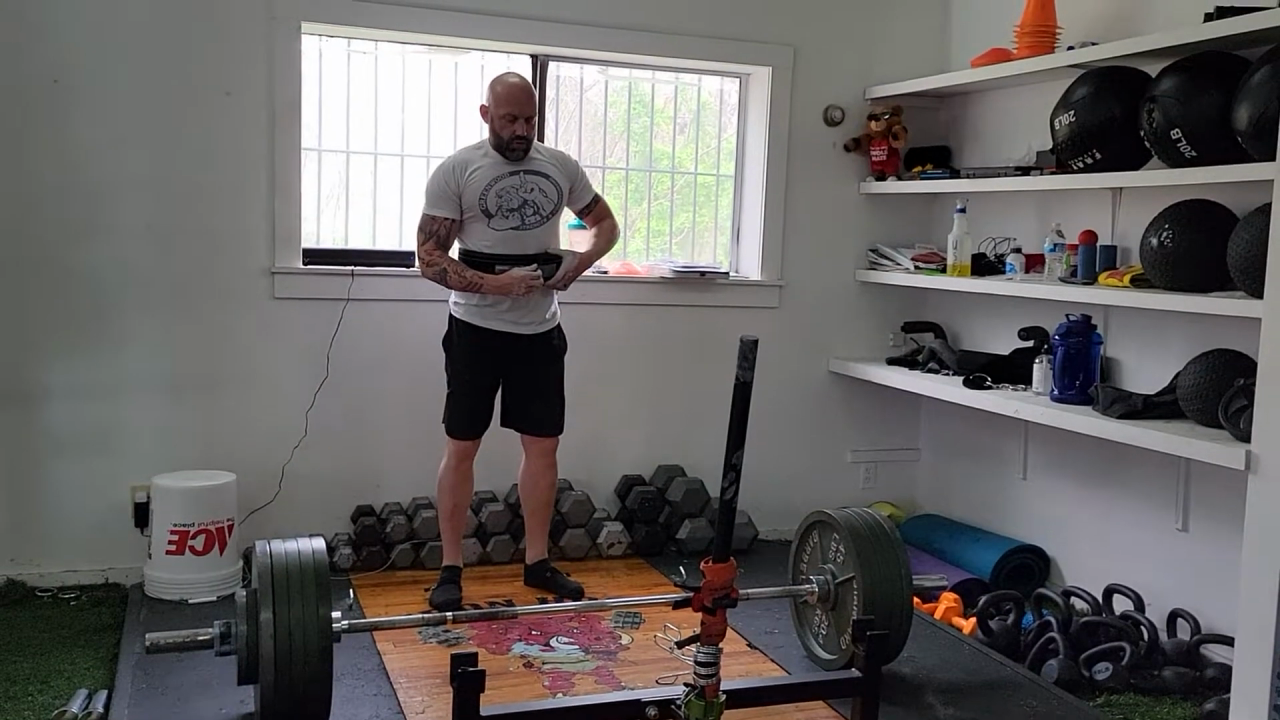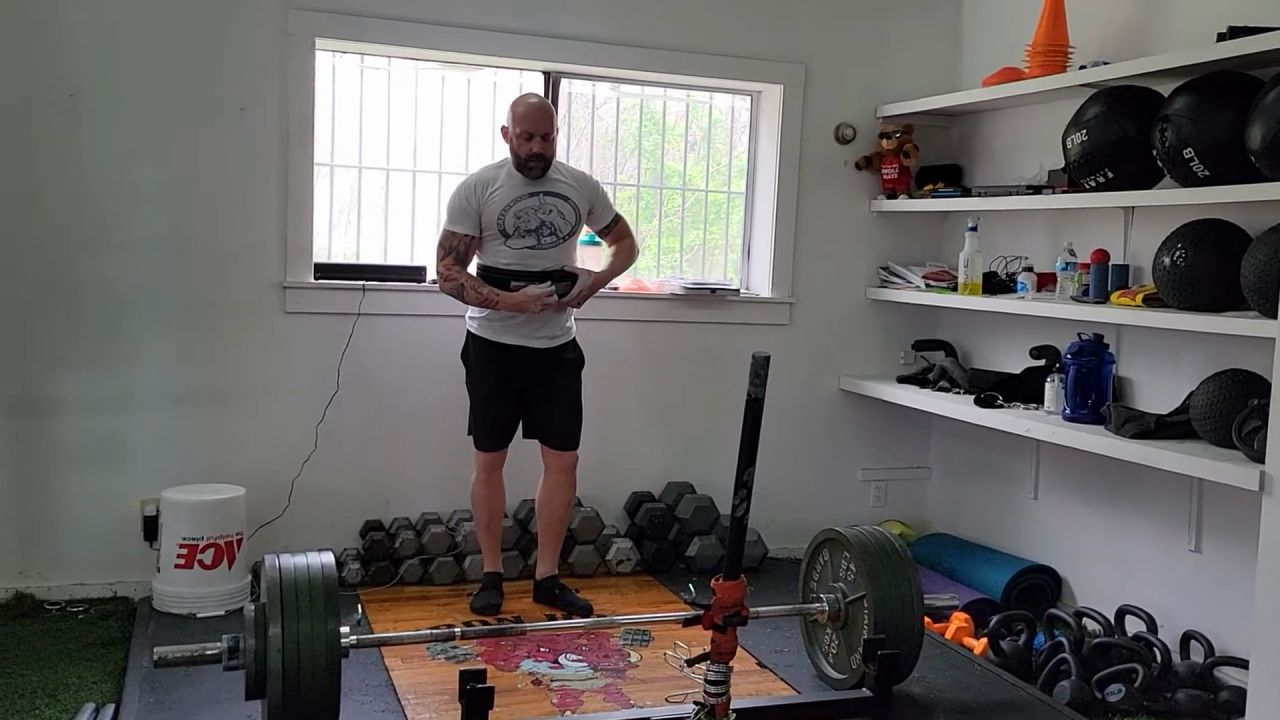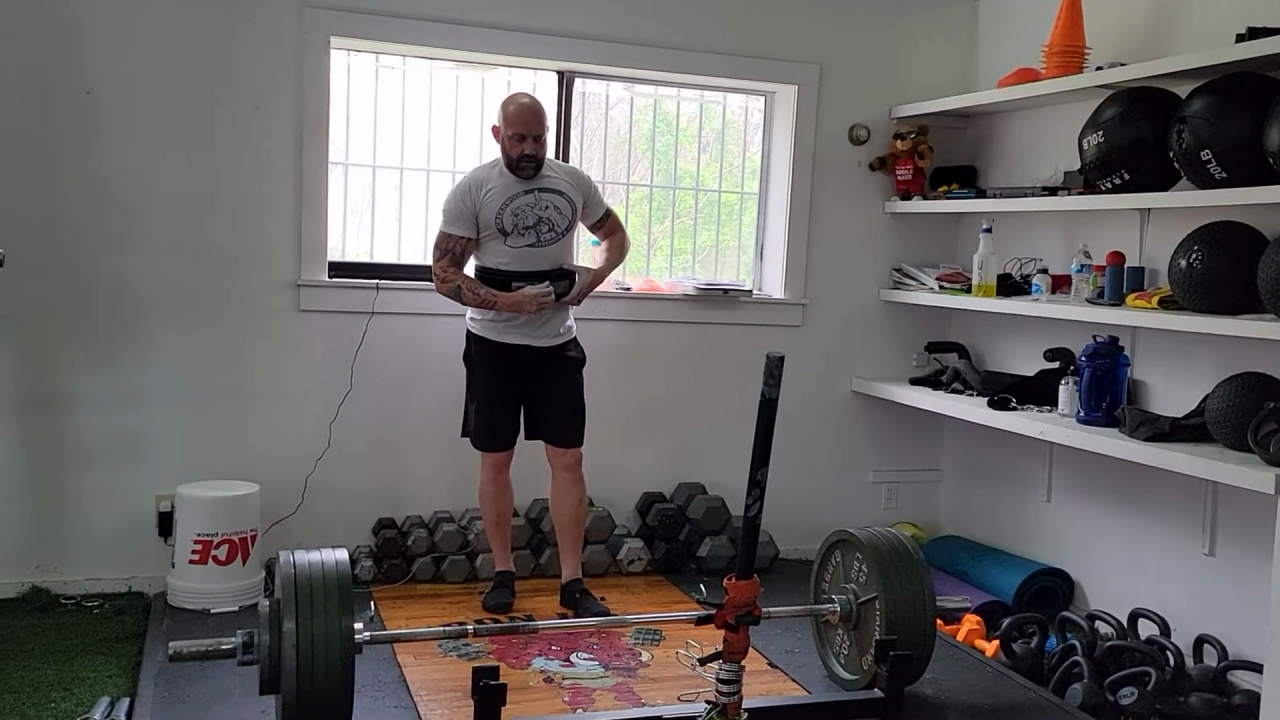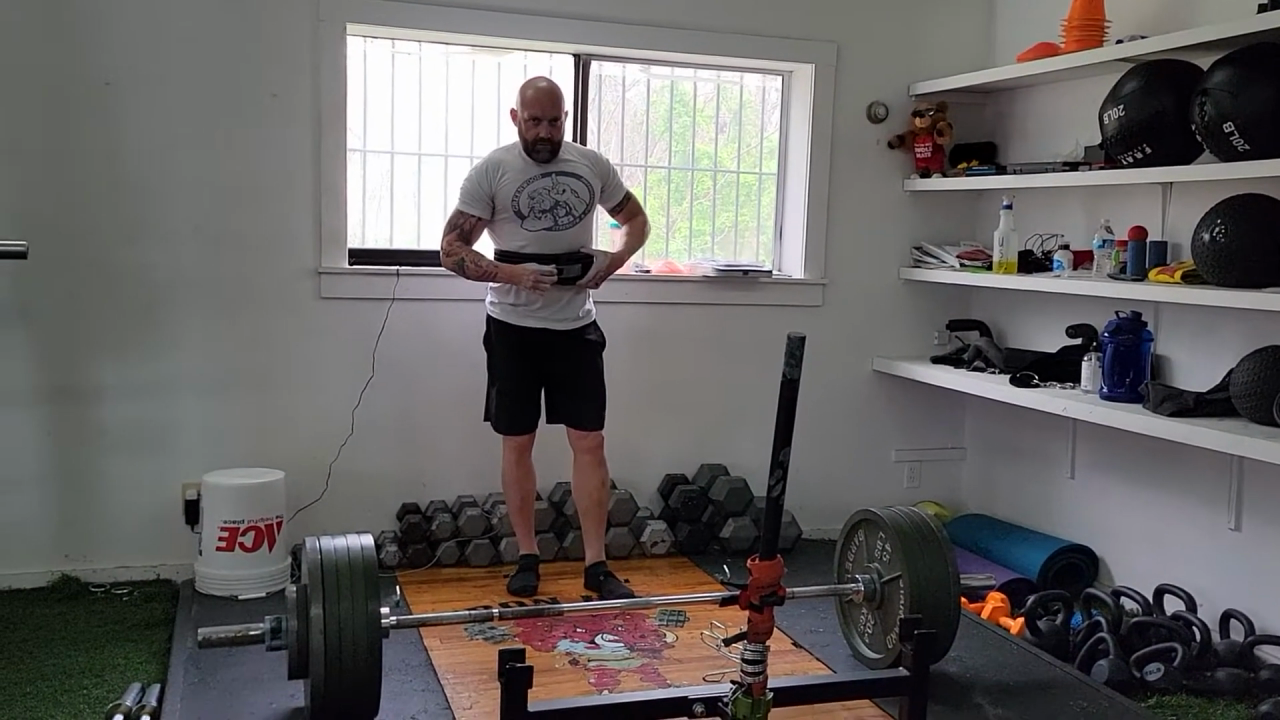
dt=1s
person 1, frame 1
left shoulder: (561, 167)
right shoulder: (456, 171)
left elbow: (606, 222)
right elbow: (429, 258)
left wrist: (581, 261)
right wrist: (495, 284)
left hip: (540, 330)
right hip: (477, 329)
left knee: (542, 445)
right knee: (461, 447)
left ankle: (538, 561)
right ankle: (450, 568)
person 1, frame 2
left shoulder: (582, 187)
right shoulder: (477, 189)
left elbow: (626, 242)
right elbow: (448, 272)
left wrist: (596, 279)
right wrist: (509, 301)
left hip: (557, 345)
right hip: (493, 343)
left knee: (562, 462)
right knee: (489, 461)
left ankle: (547, 576)
right ankle: (492, 574)
person 1, frame 3
left shoulder: (574, 182)
right shoulder: (472, 190)
left elbow: (616, 235)
right elbow: (444, 274)
left wrist: (595, 277)
right wrist: (508, 302)
left hip: (557, 343)
right hip: (494, 344)
left knee: (568, 460)
right knee: (495, 460)
left ankle: (572, 581)
right ankle: (503, 574)
person 1, frame 4
left shoulder: (593, 165)
right shoulder: (491, 171)
left elbow: (636, 219)
right elbow: (451, 251)
left wrist: (614, 259)
right wrist: (511, 274)
left hip: (576, 326)
right hip: (513, 327)
left knee: (589, 443)
right knee: (517, 444)
left ankle: (596, 564)
right ankle: (527, 557)
